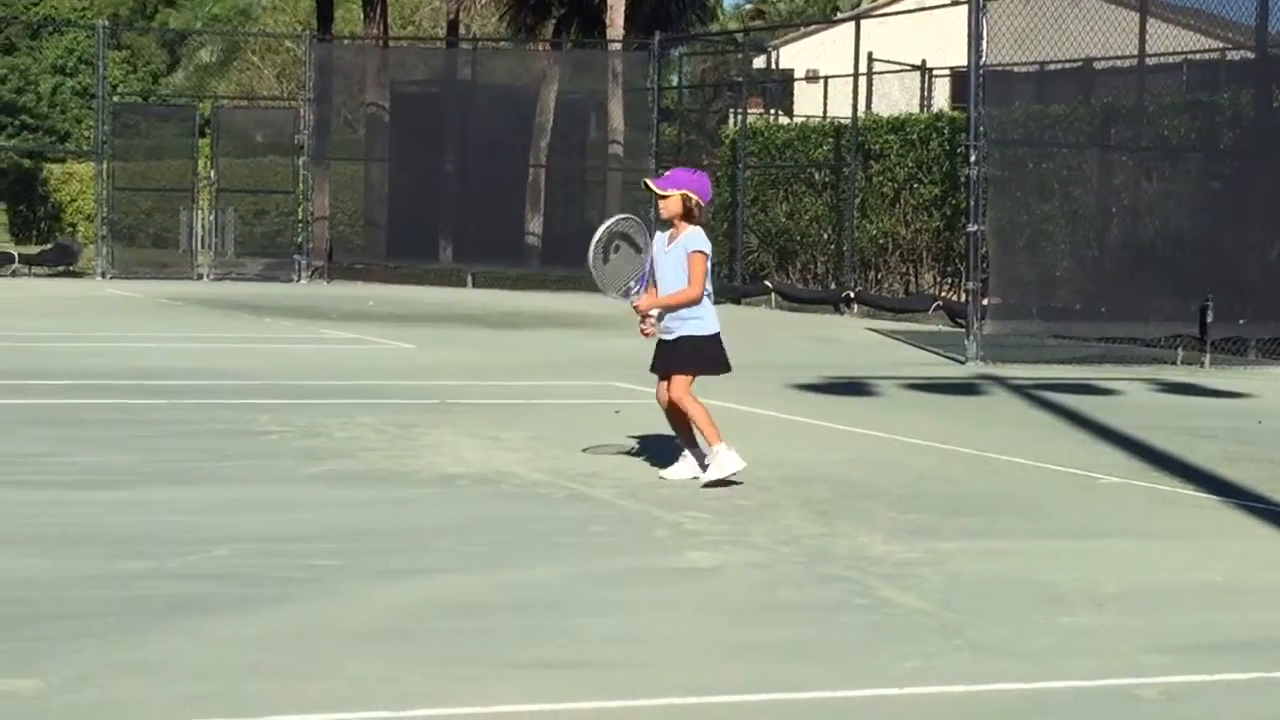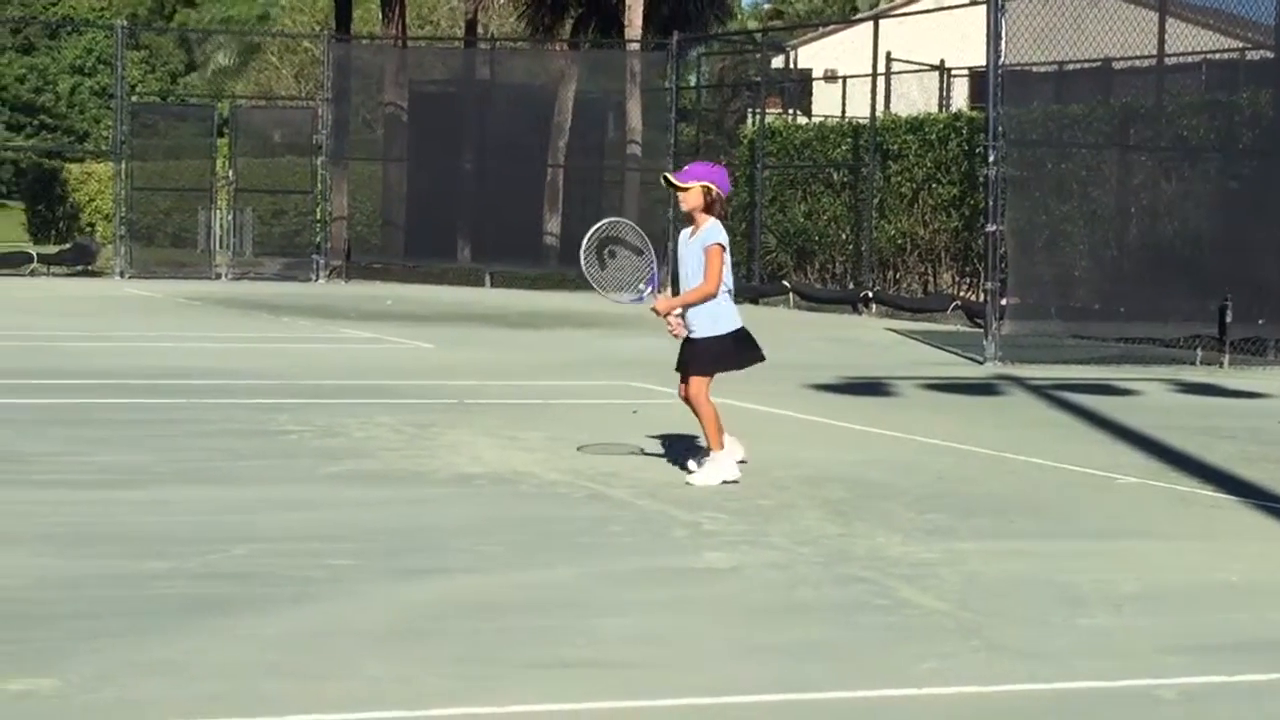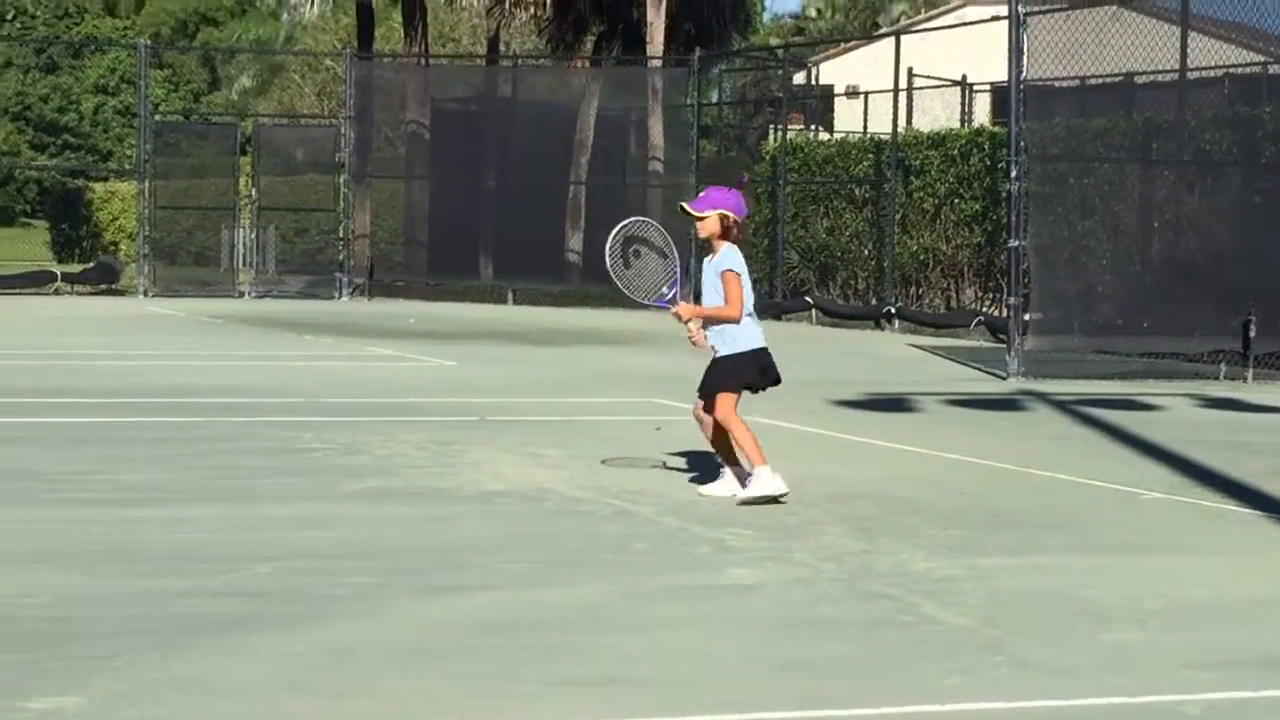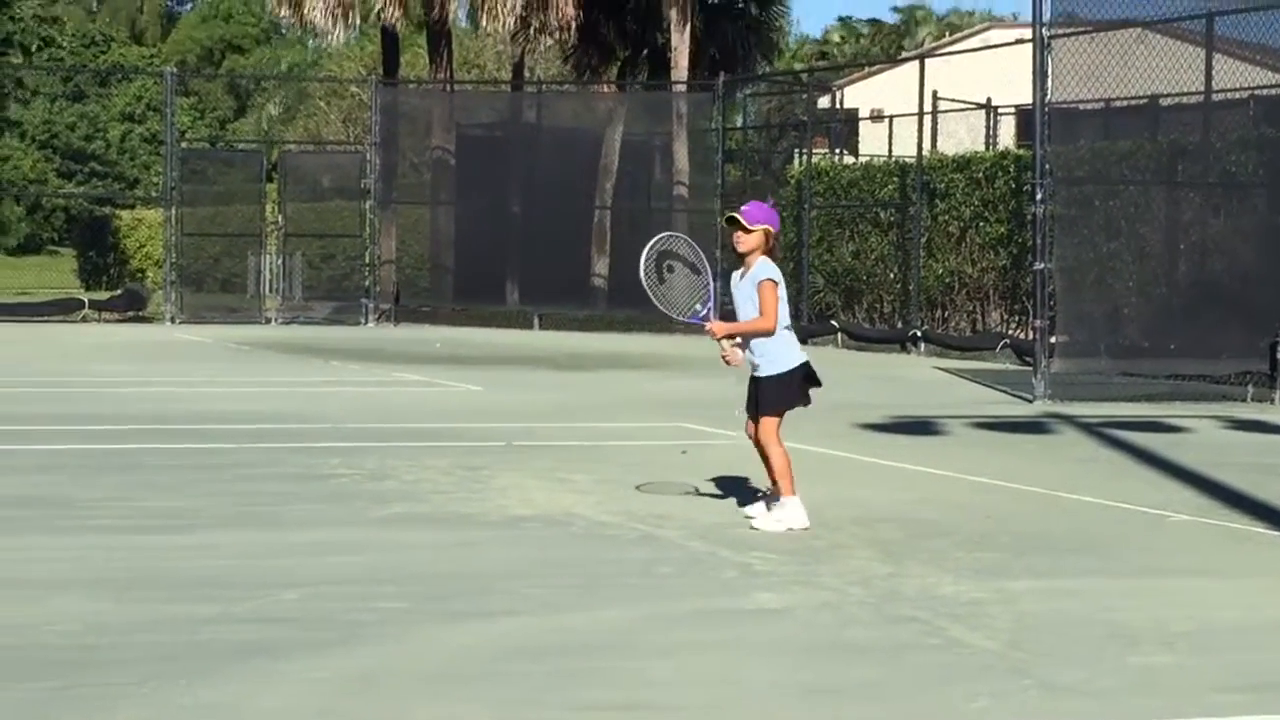
dt=0.3s
person 1, frame 1
left shoulder: (696, 240)
right shoulder: (660, 239)
left elbow: (694, 291)
right elbow: (655, 285)
left wrist: (653, 305)
right wrist: (648, 316)
left hip: (697, 330)
right hip: (671, 331)
left knee: (679, 393)
right knee: (664, 396)
left ankle: (721, 452)
right ankle: (693, 456)
person 1, frame 2
left shoulder: (712, 233)
right shoulder: (686, 235)
left elbow: (711, 286)
left wrist: (672, 305)
right wrist: (678, 315)
left hip: (717, 328)
right hip: (698, 328)
left knee: (699, 390)
right knee: (687, 392)
left ankle: (719, 459)
right ankle: (725, 444)
person 1, frame 3
left shoulder: (728, 259)
right shoulder: (711, 260)
left elbow: (734, 310)
left wrist: (695, 312)
right wrist: (700, 329)
left hip: (741, 349)
right hip: (726, 350)
left knee: (724, 412)
right knee: (703, 410)
left ankle: (764, 476)
right ankle: (734, 475)
person 1, frame 4
left shoulder: (765, 271)
right shoulder: (737, 277)
left elbow: (768, 322)
left wrist: (727, 329)
right wrist: (737, 349)
left hip: (780, 367)
right hip: (764, 368)
left knee: (767, 434)
right knee: (756, 431)
left ankle: (791, 507)
right ankle: (781, 495)
